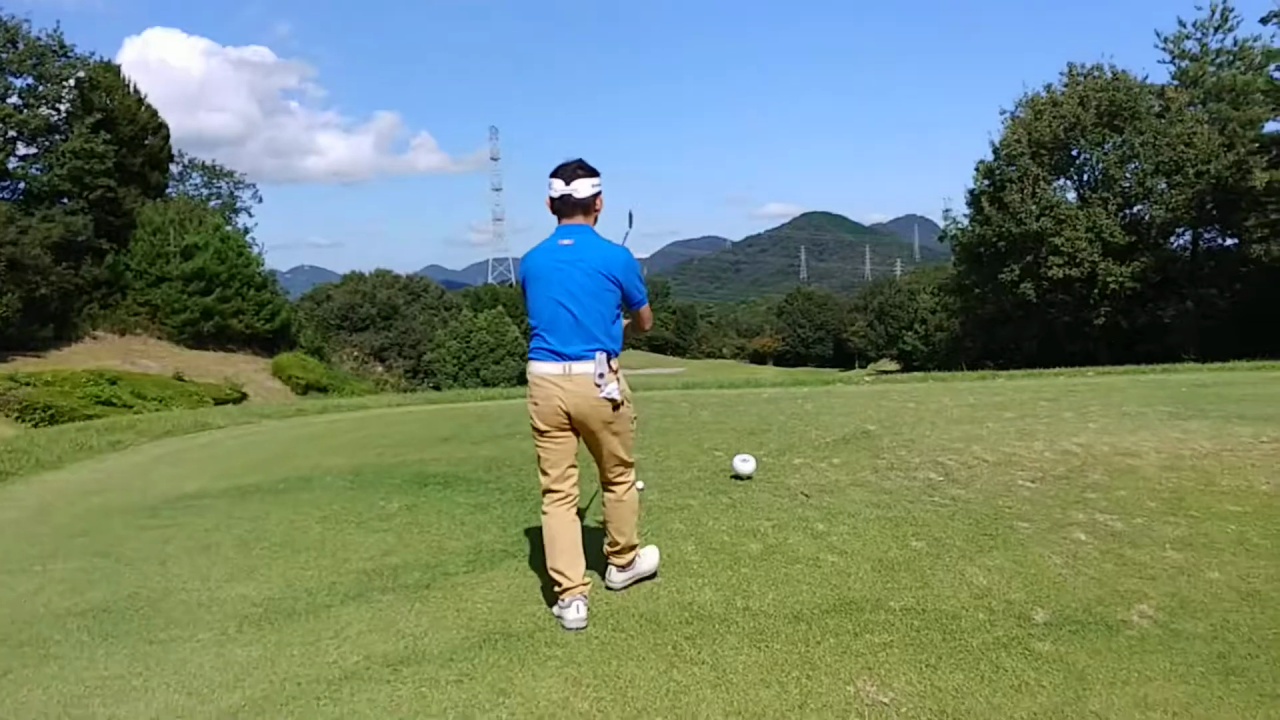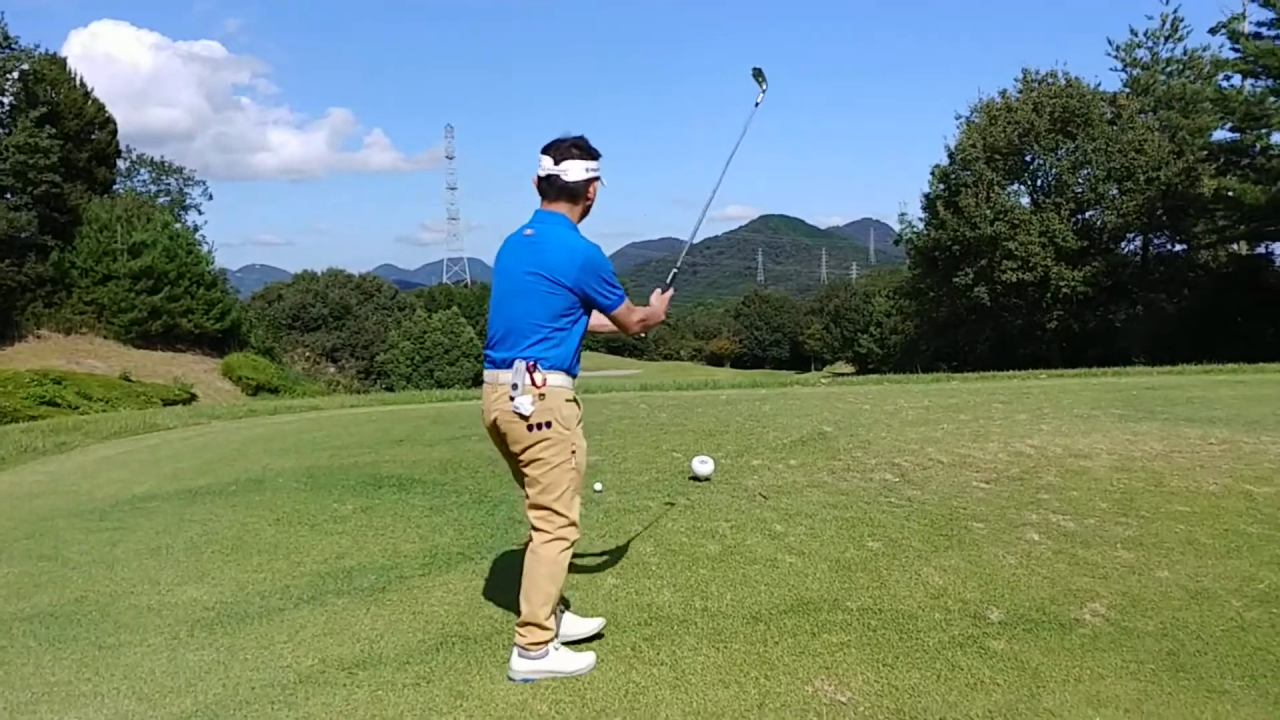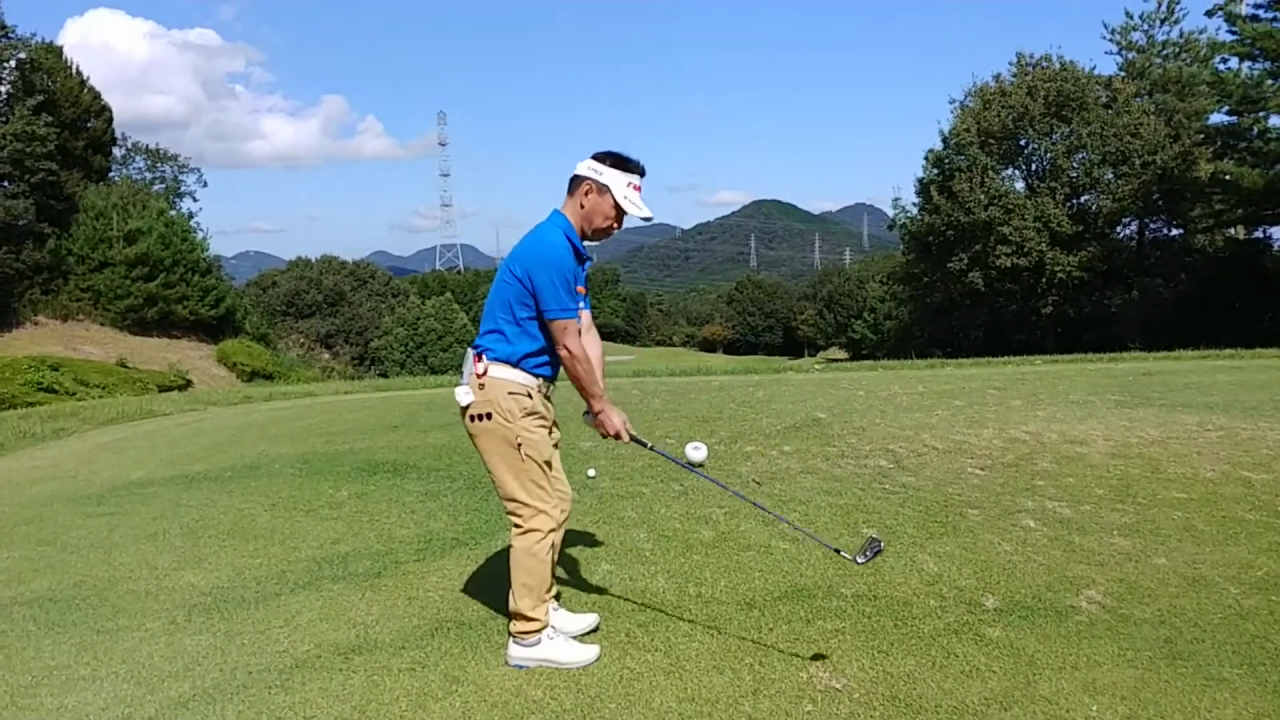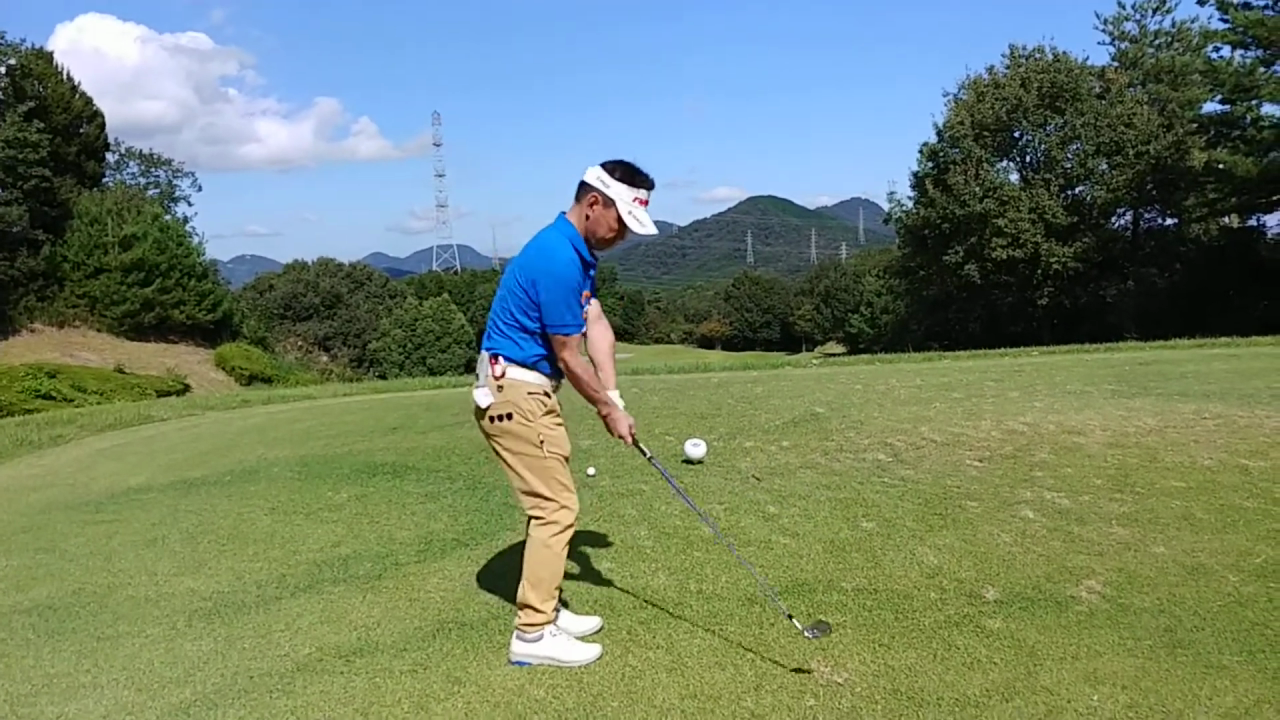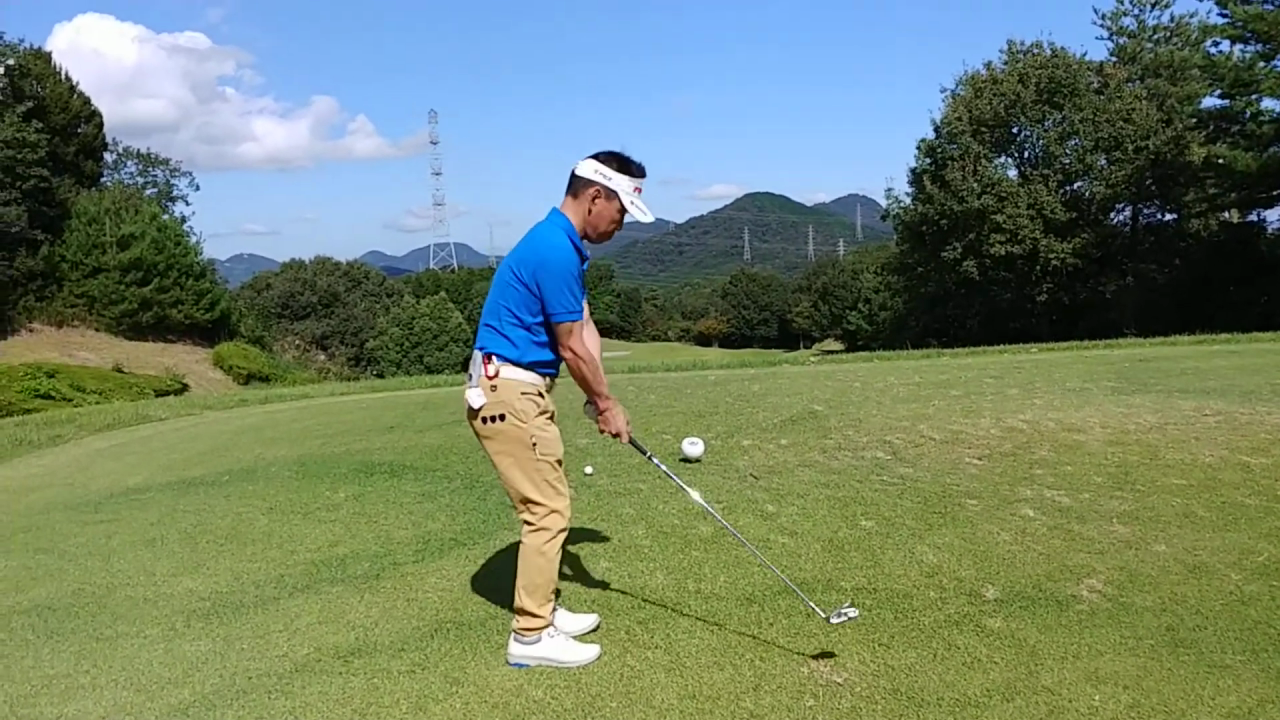
dt=1s
person 1, frame 1
left shoulder: (531, 262)
right shoulder: (617, 258)
right elbow: (643, 323)
left hip: (545, 382)
right hip: (599, 382)
left knee: (558, 493)
right knee: (619, 478)
left ankle: (570, 598)
right ankle: (624, 563)
person 1, frame 2
left shoulder: (513, 244)
right shoulder: (579, 253)
right elbow: (632, 321)
left wrist: (631, 318)
right wrist: (656, 311)
left hip: (501, 393)
right hip: (542, 397)
left knee: (546, 515)
right knee: (556, 523)
left ankle: (547, 617)
right ankle: (533, 649)
person 1, frame 3
left shoulder: (576, 255)
right shoulder: (549, 248)
left elbow: (585, 334)
right elbow: (567, 344)
left wrist: (601, 403)
right wrist: (603, 409)
left hip: (528, 394)
right hip: (505, 393)
left knee: (552, 503)
right knee: (537, 514)
left ankle: (542, 608)
right ankle: (529, 637)
person 1, frame 4
left shoulder: (573, 251)
right shoulder: (558, 261)
left elbow: (598, 327)
right elbow: (568, 355)
left wrist: (612, 395)
right wrist: (610, 412)
left hip: (512, 388)
right hip: (517, 391)
left knee: (546, 505)
right knee: (554, 510)
left ankle: (542, 609)
right ankle: (532, 634)
person 1, frame 5
left shoulder: (570, 250)
right shoulder: (554, 250)
left elbow: (585, 333)
right elbow: (570, 345)
left wrist: (602, 400)
right wrist: (606, 406)
left hip: (519, 390)
right hip: (509, 391)
left knee: (545, 506)
right knee: (547, 511)
left ankle: (541, 608)
right ankle: (531, 636)
